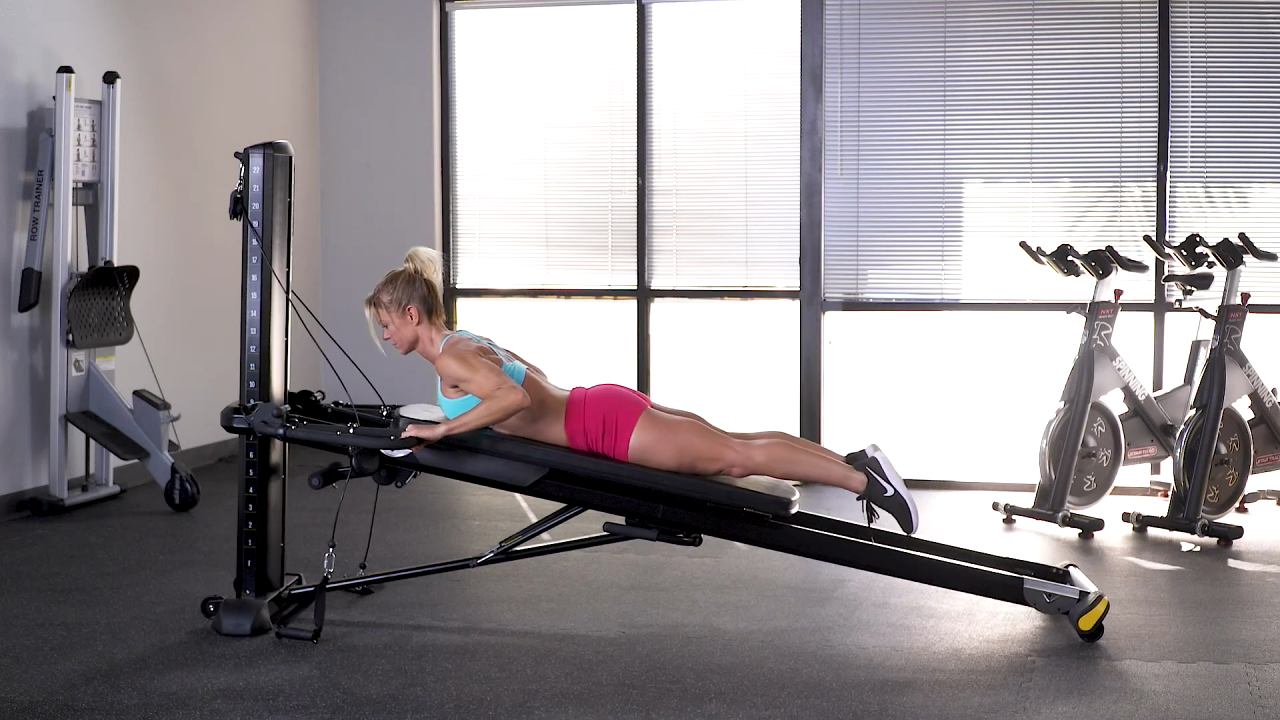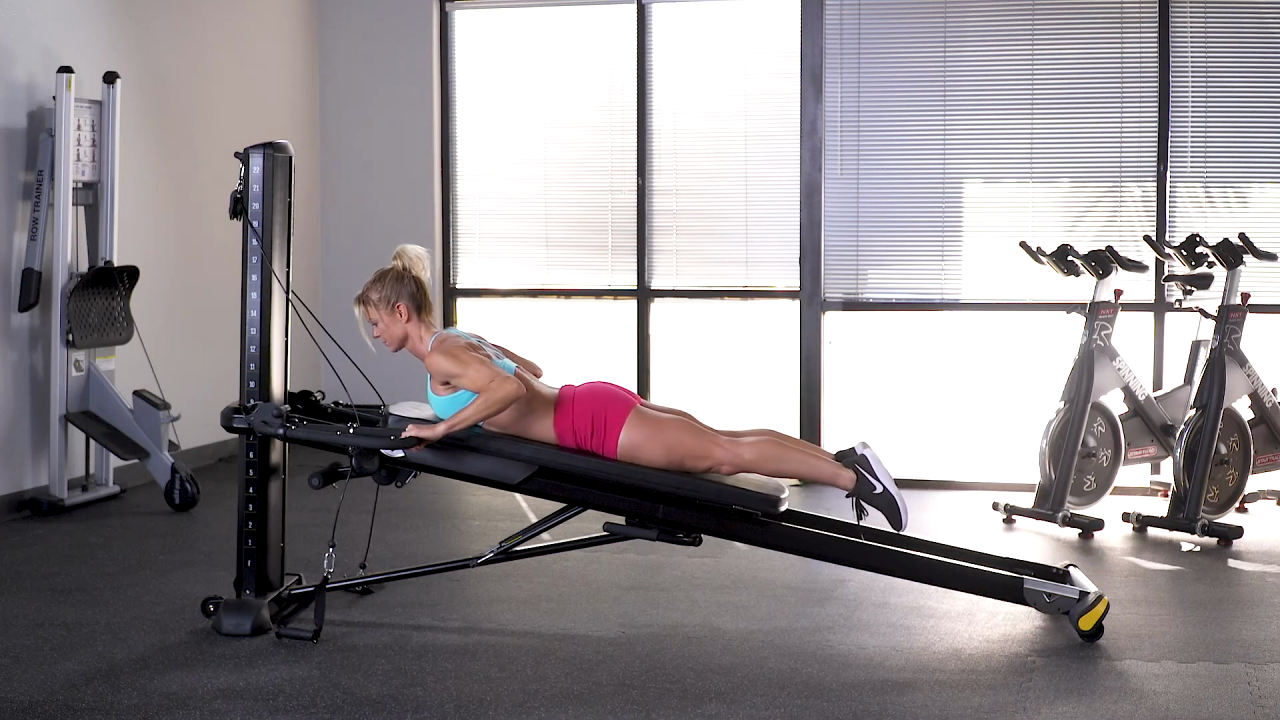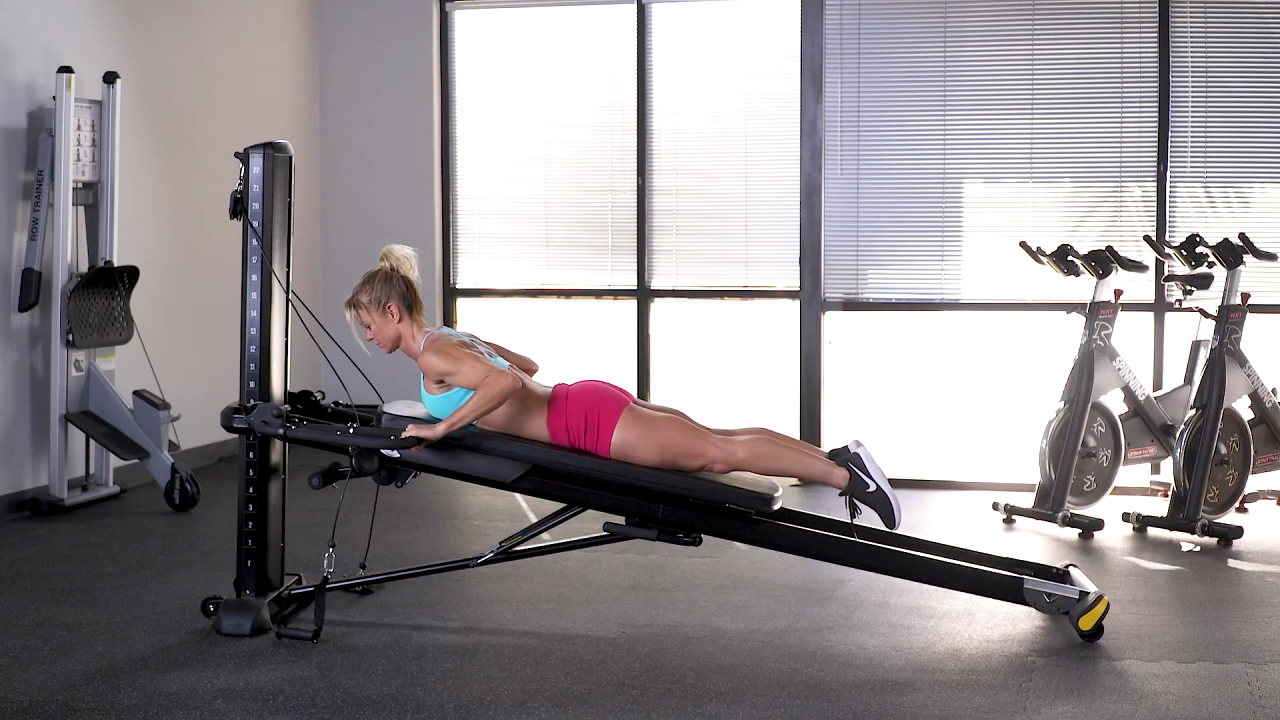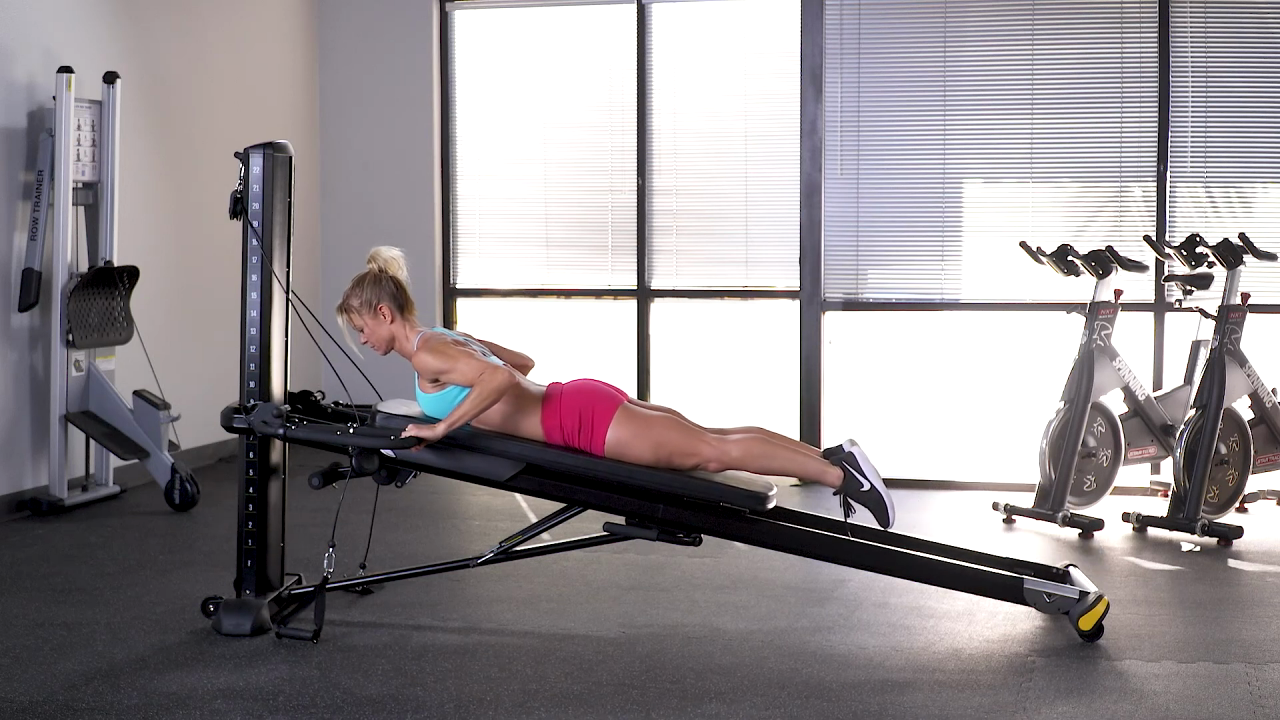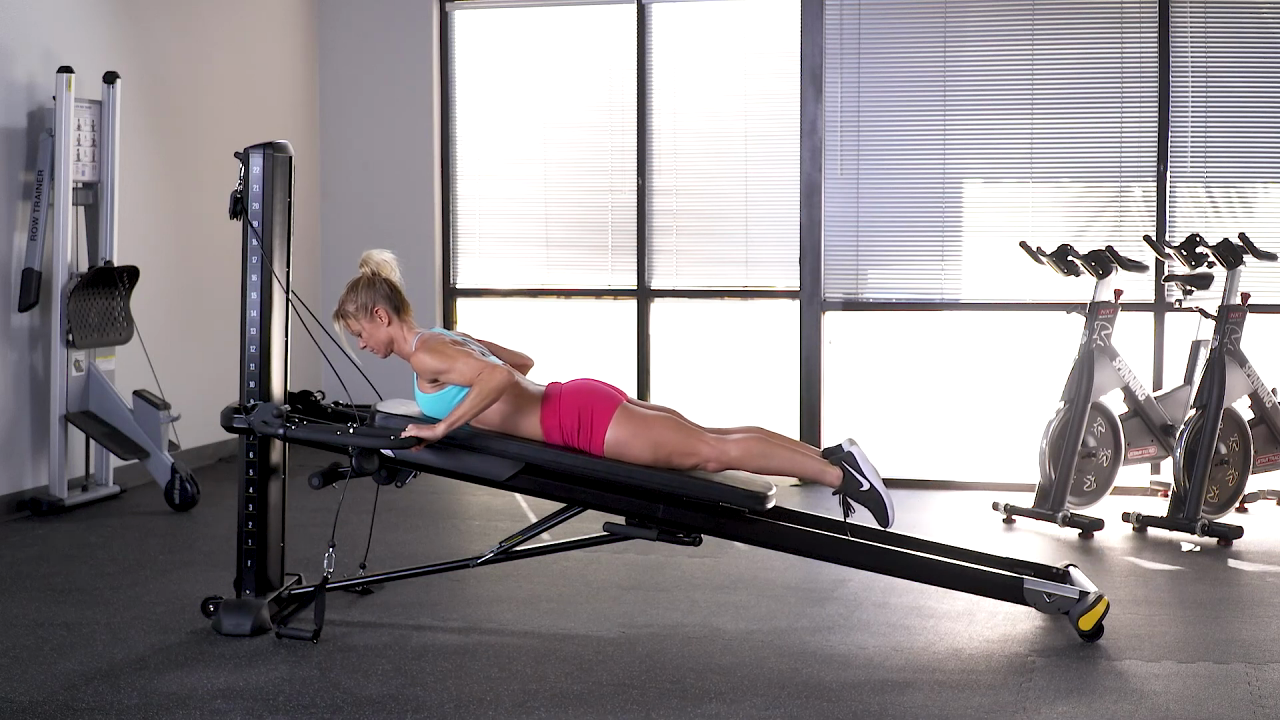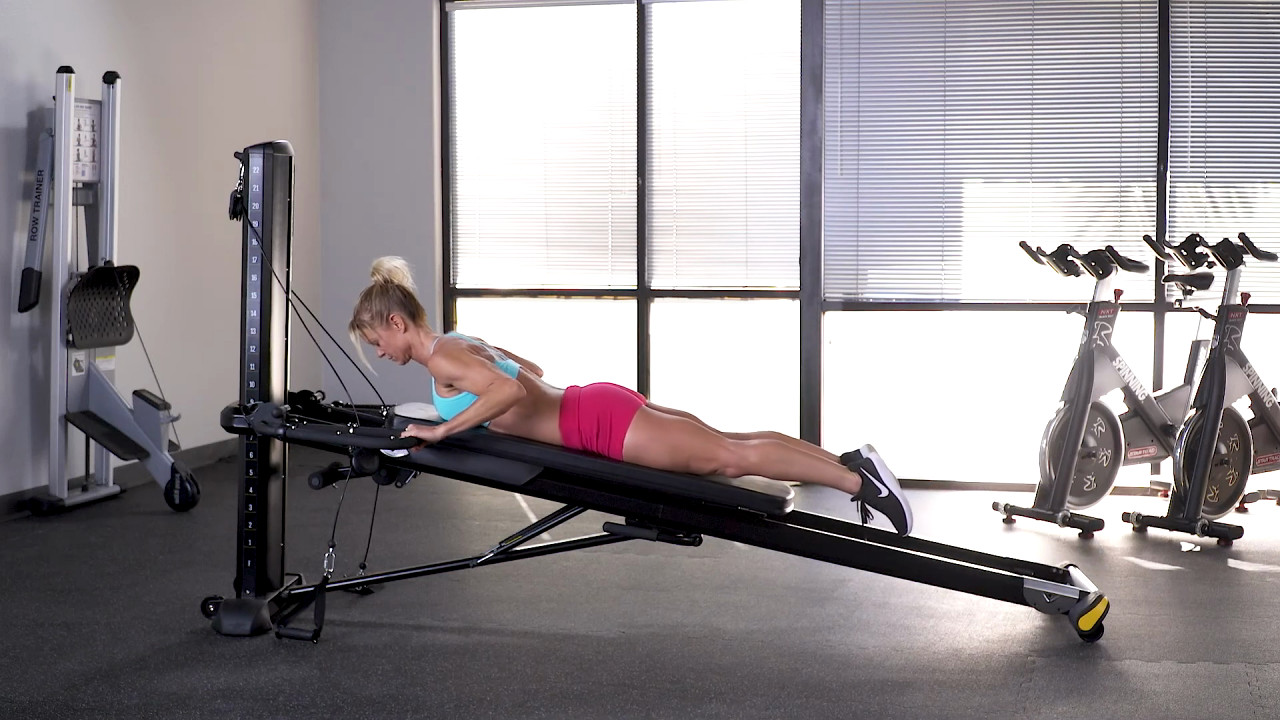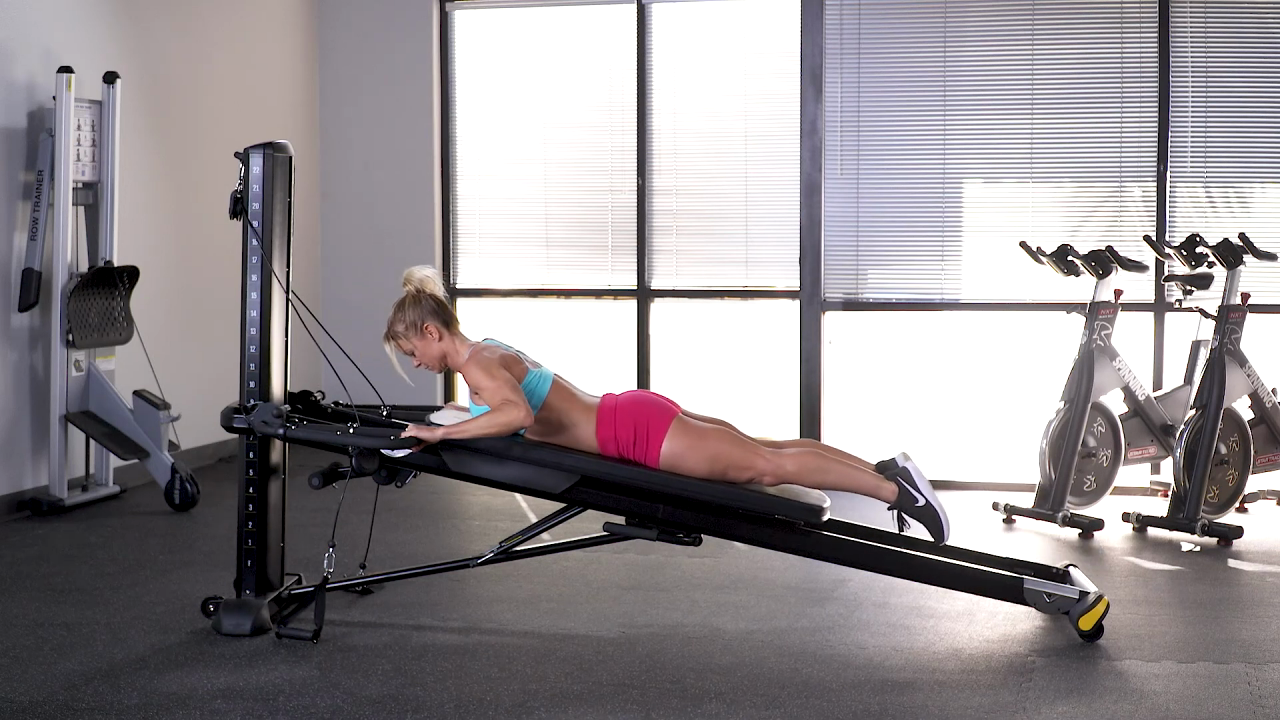
dt=0.3s
person 1, frame 1
left shoulder: (450, 357)
right shoulder: (466, 342)
left elbow: (516, 397)
left wrist: (442, 428)
right wrist: (466, 400)
left hip: (603, 425)
right hip: (605, 409)
left knee: (736, 459)
right knee: (737, 441)
left ankle: (864, 479)
right ankle: (855, 462)
person 1, frame 2
left shoulder: (439, 354)
right shoulder: (457, 338)
left elbow: (510, 389)
left wrist: (442, 427)
right wrist: (463, 399)
left hip: (591, 422)
right hip: (594, 405)
left knee: (724, 456)
right knee: (726, 439)
left ankle: (852, 477)
right ankle: (844, 460)
person 1, frame 3
left shoulder: (432, 353)
right shoulder: (450, 338)
left elbow: (505, 382)
left wrist: (441, 427)
right wrist: (458, 398)
left hip: (586, 422)
right hip: (587, 405)
left knee: (717, 455)
right knee: (719, 438)
left ankle: (846, 475)
right ankle: (838, 459)
person 1, frame 4
left shoulder: (425, 353)
right shoulder: (445, 337)
left elbow: (500, 377)
left wrist: (442, 426)
right wrist: (453, 397)
left hip: (580, 421)
right hip: (582, 403)
left knee: (712, 453)
right knee: (713, 437)
left ankle: (839, 474)
right ankle: (831, 456)
person 1, frame 5
left shoulder: (423, 353)
right shoulder: (443, 337)
left elbow: (497, 376)
left wrist: (443, 427)
right wrist: (460, 396)
left hip: (582, 420)
right hip: (583, 405)
left knee: (711, 453)
right knee: (712, 437)
left ankle: (840, 474)
right ankle: (831, 456)
person 1, frame 6
left shoulder: (440, 356)
right shoulder: (459, 342)
left elbow: (510, 388)
left wrist: (444, 429)
right wrist: (464, 402)
left hip: (599, 424)
right hip: (602, 407)
left knee: (729, 458)
right knee: (731, 442)
left ankle: (858, 481)
right ankle: (849, 462)
person 1, frame 7
left shoulder: (476, 362)
right shoulder: (490, 351)
left elbow: (519, 415)
left wrist: (442, 432)
right wrist: (472, 413)
left hip: (635, 432)
right hip: (638, 417)
left knee: (766, 467)
right knee: (768, 451)
left ankle: (895, 491)
right ankle: (887, 472)
